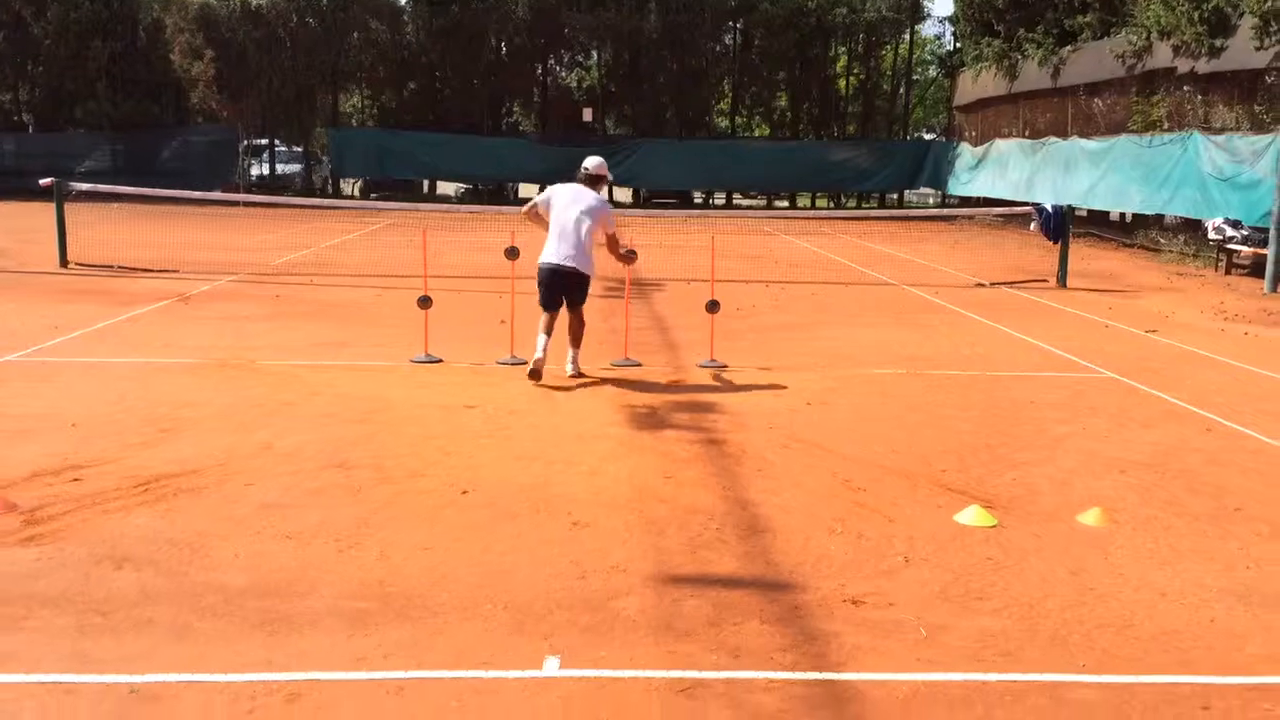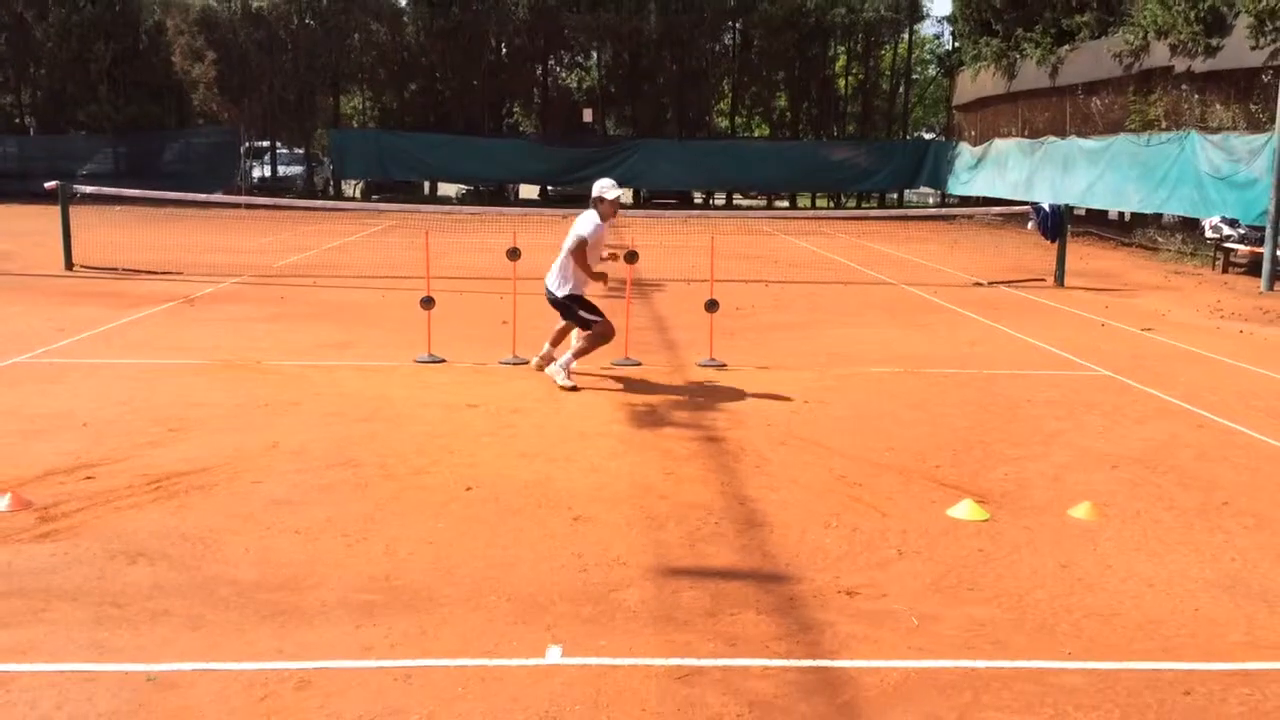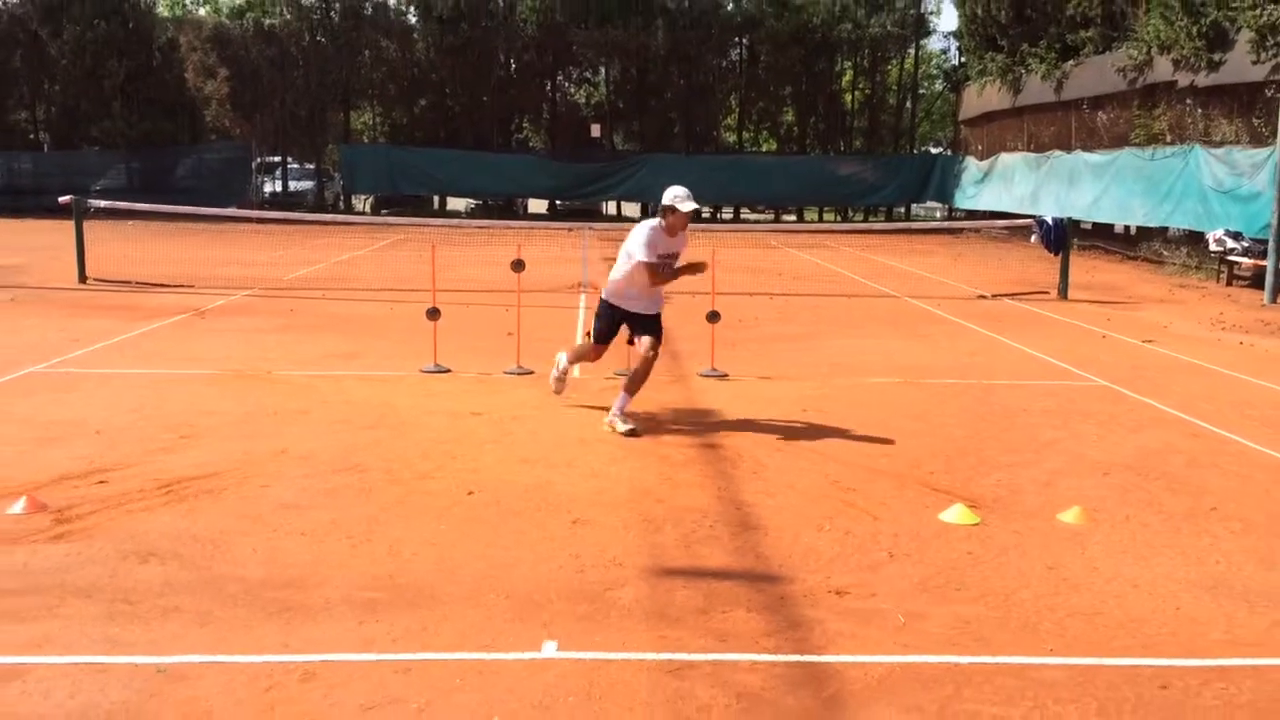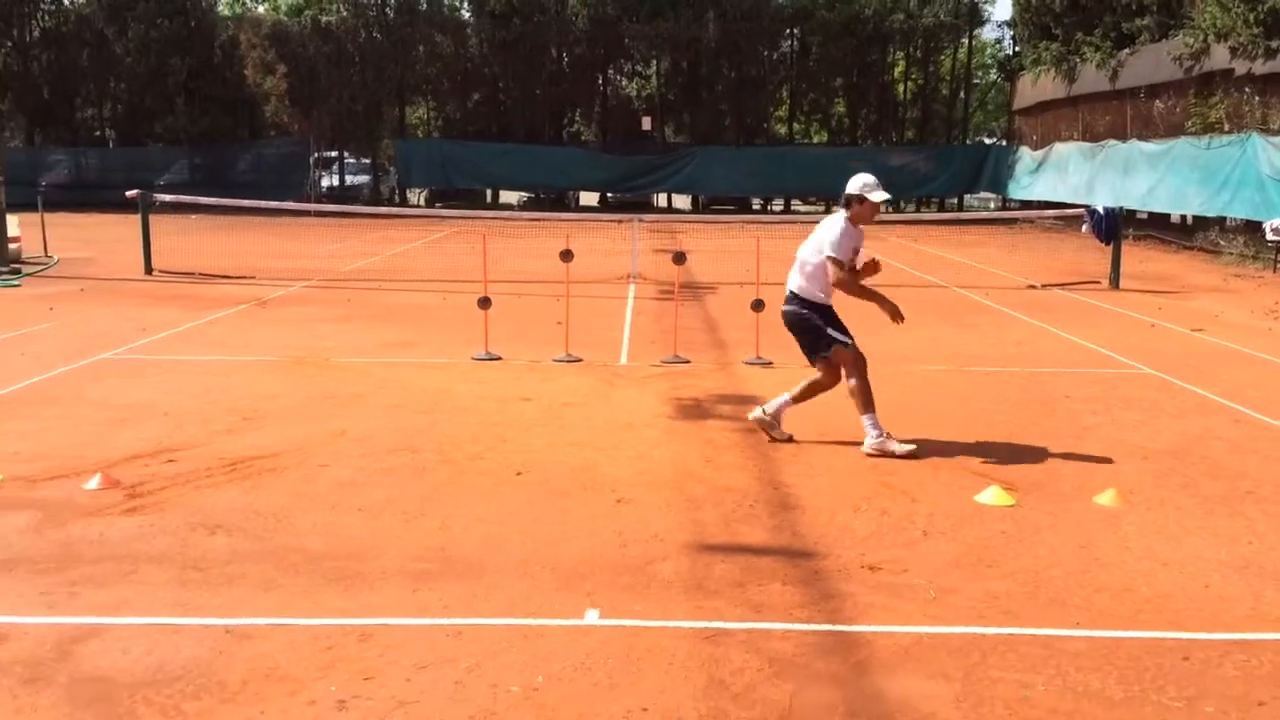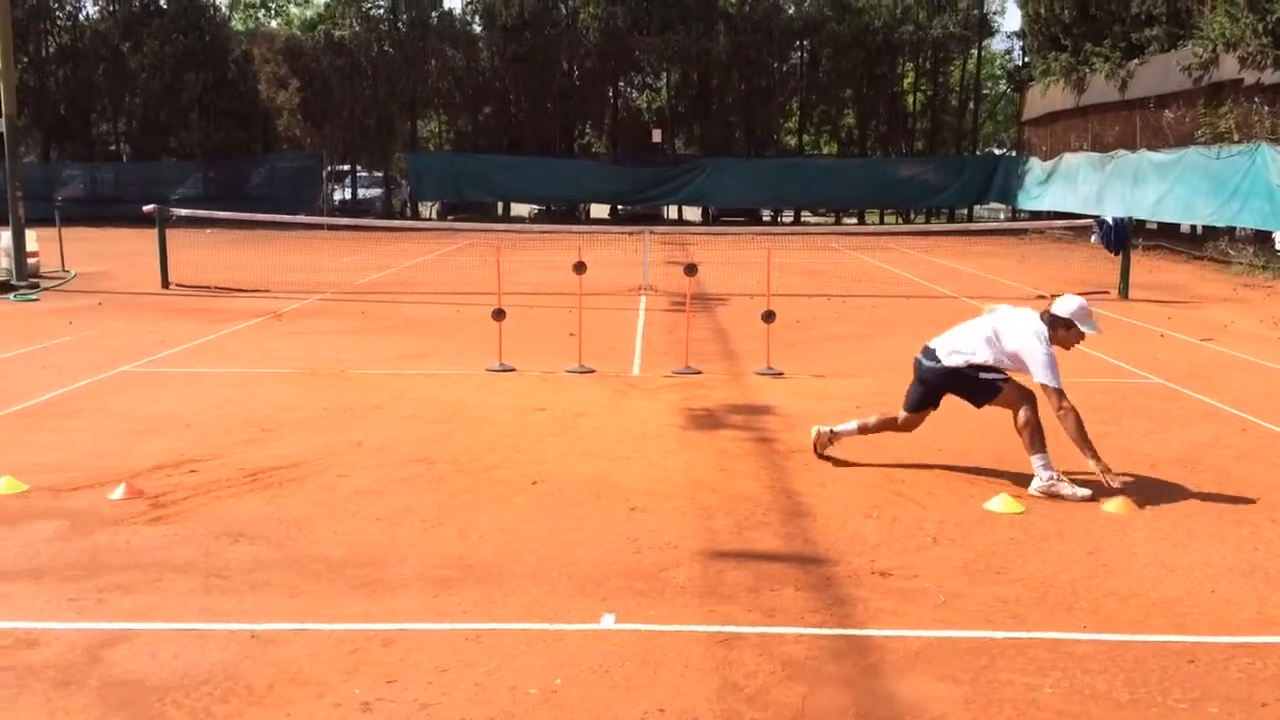
dt=0.4s
person 1, frame 1
left shoulder: (559, 190)
right shoulder: (602, 205)
left elbow: (527, 212)
right elbow: (612, 243)
right wrist: (620, 255)
left hip: (548, 264)
right hip: (577, 268)
left knee: (548, 313)
right knee: (575, 312)
left ankle: (540, 355)
right ankle: (573, 363)
person 1, frame 2
left shoulder: (598, 221)
right shoulder: (593, 224)
right elbow: (576, 251)
left wrist: (602, 257)
right wrist: (592, 274)
left hip: (564, 287)
right hip: (565, 290)
left knee: (571, 323)
right knee: (605, 331)
left ankle: (544, 357)
right ankle: (560, 366)
person 1, frame 3
left shoulder: (681, 236)
right shoulder: (646, 232)
right elbow: (653, 278)
right wrist: (688, 269)
left hip: (649, 305)
right hip: (616, 299)
left knee: (648, 356)
right knee: (595, 352)
left ankle: (617, 414)
right ankle: (564, 362)
person 1, frame 4
left shoulder: (851, 227)
right shoulder: (838, 229)
left elbow: (847, 269)
right elbow: (837, 278)
left wrist: (867, 268)
right wrist: (882, 301)
left hip: (806, 306)
right hip: (805, 305)
left knee: (830, 376)
right knee: (856, 362)
left ankle: (768, 412)
right ankle: (876, 438)
person 1, frame 5
left shoulder: (1027, 316)
right shoulder: (1039, 346)
left elbow: (989, 314)
right elbow: (1062, 407)
right wrist: (1093, 459)
left hip: (930, 357)
right hip: (948, 364)
left knee: (905, 421)
right knee: (1024, 400)
left ankle: (831, 433)
right ankle: (1045, 478)
